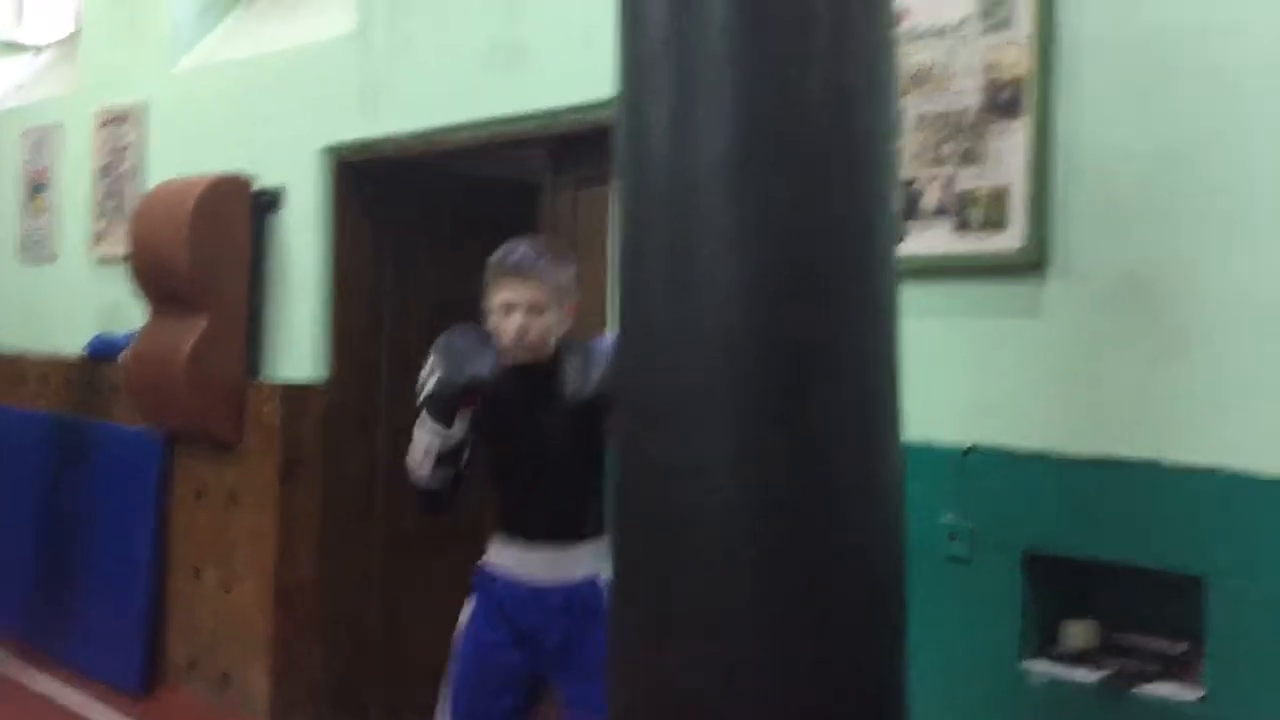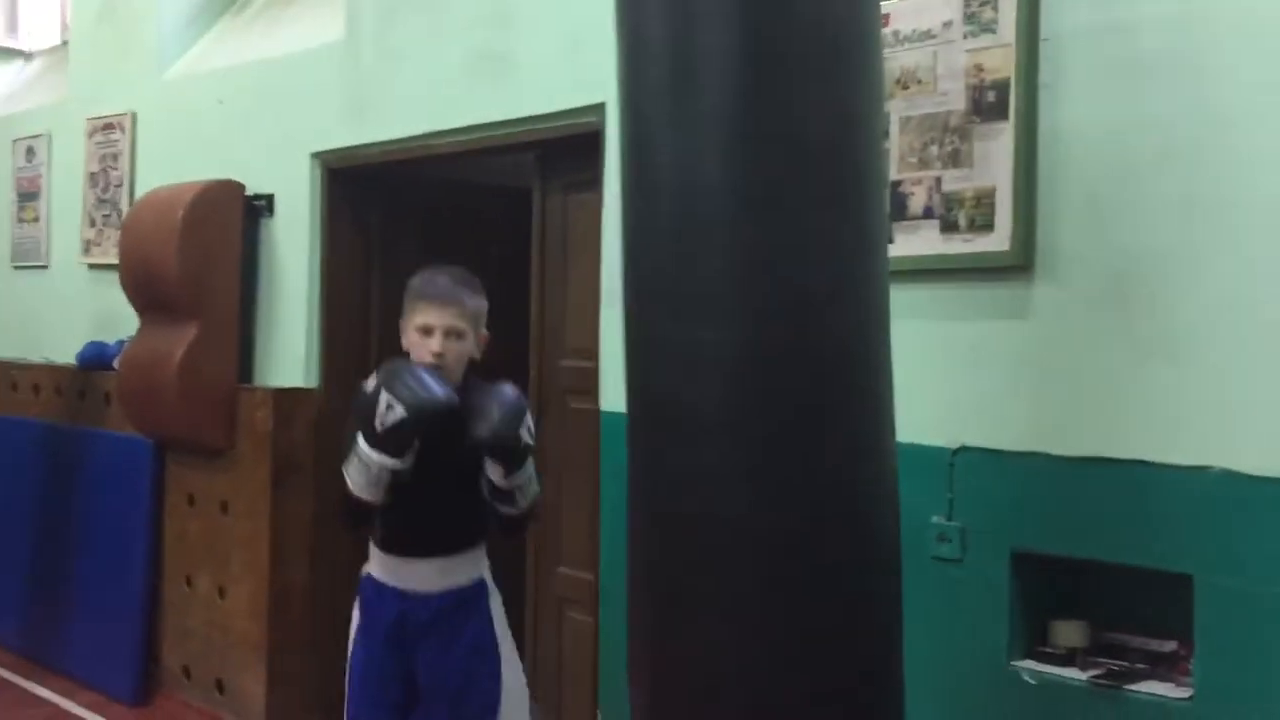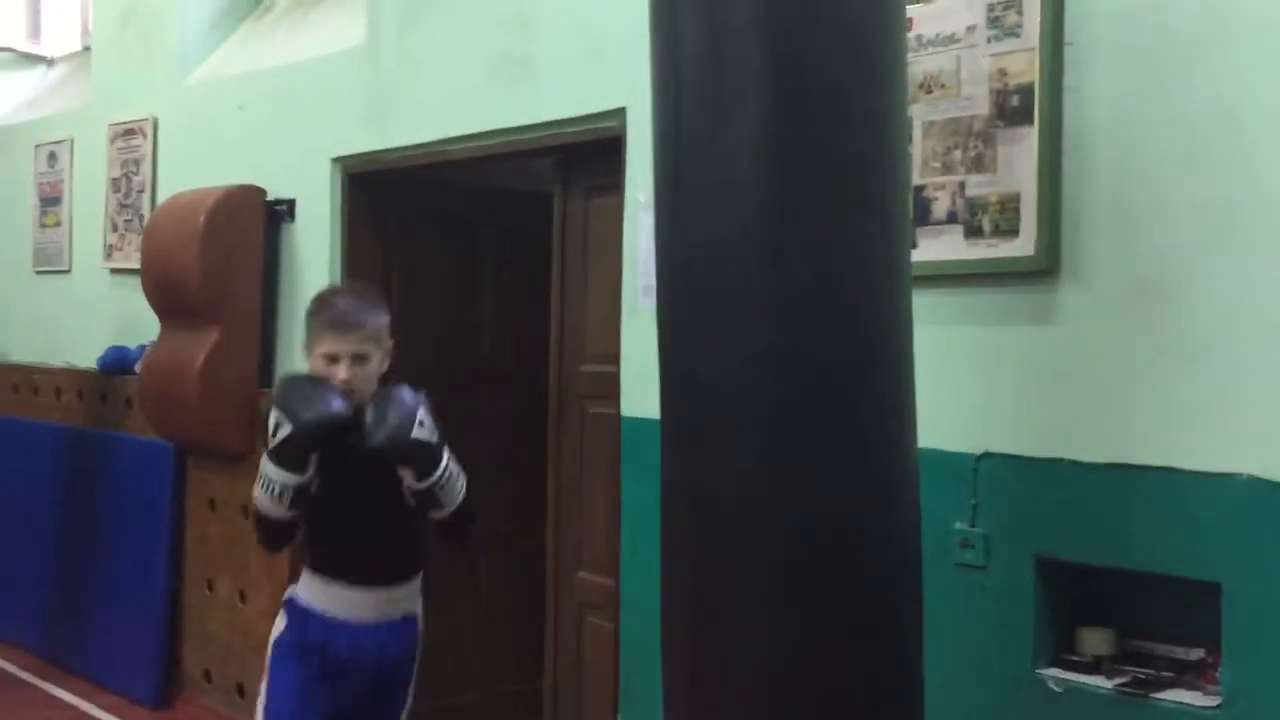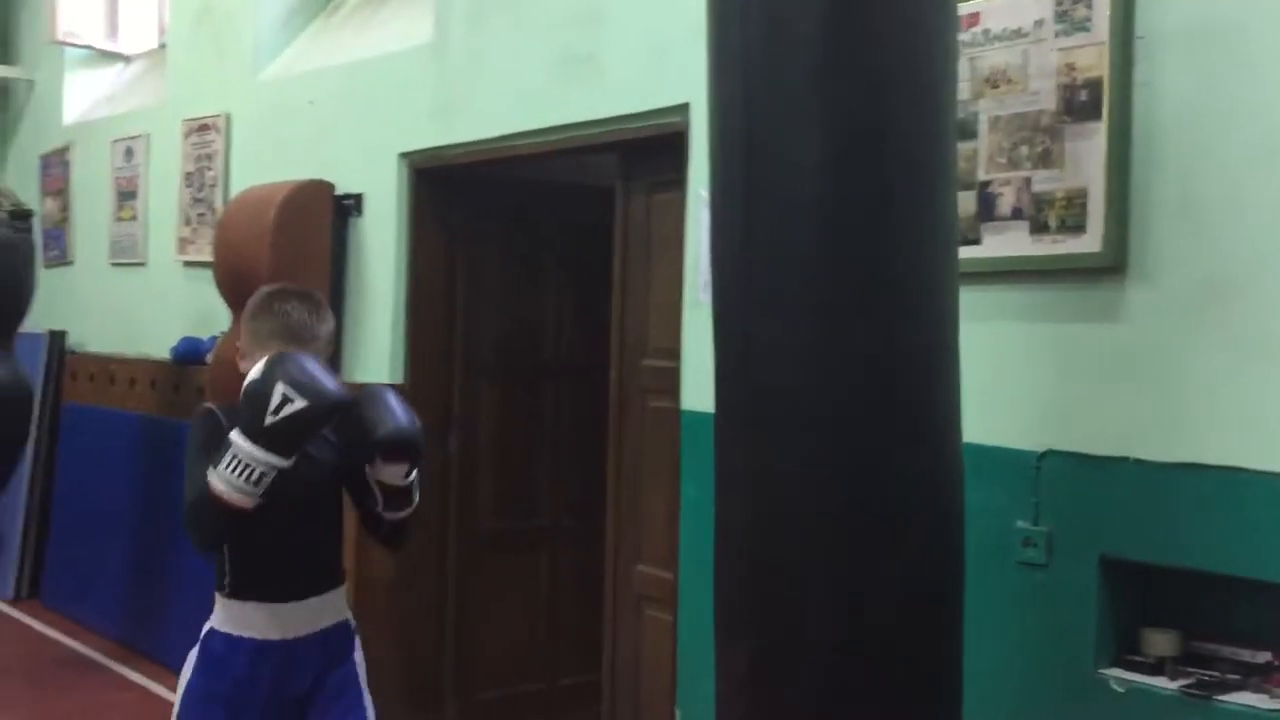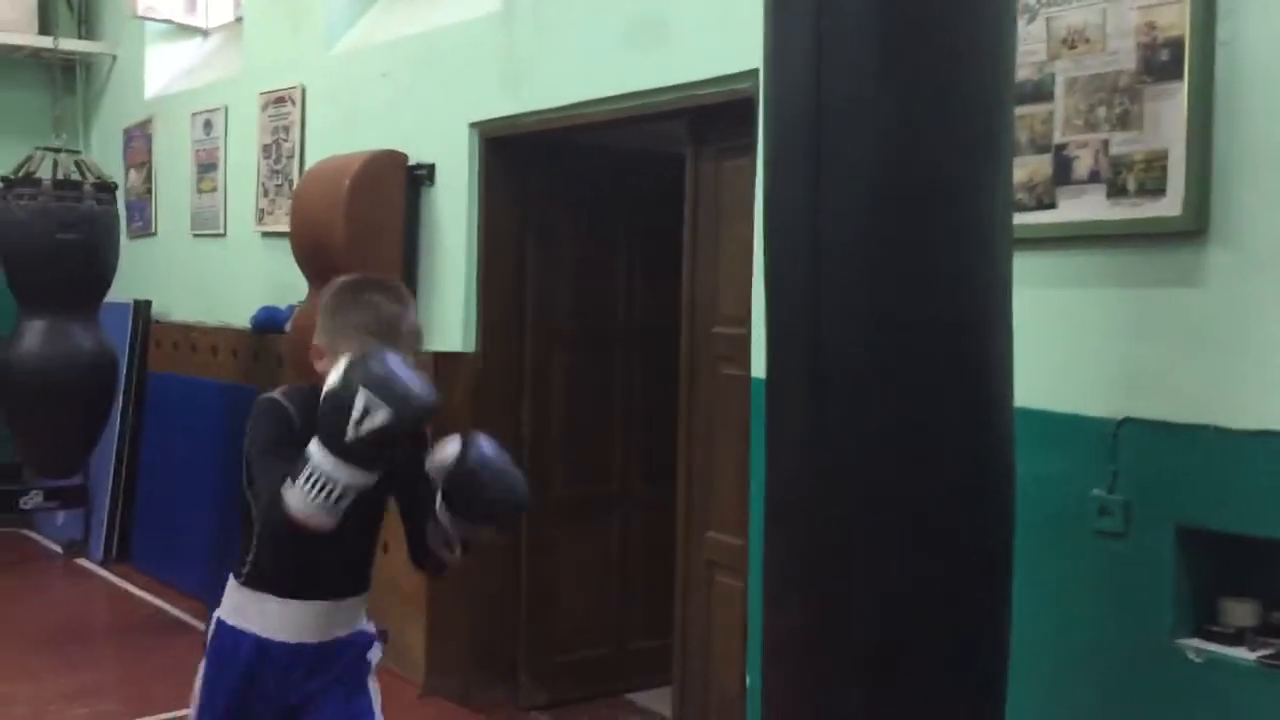
dt=0.3s
person 1, frame 1
left shoulder: (593, 374)
right shoulder: (482, 386)
right elbow: (433, 494)
left wrist: (612, 395)
right wrist: (442, 411)
left hip: (583, 587)
right hip: (506, 585)
person 1, frame 2
left shoulder: (493, 403)
right shoulder: (383, 394)
left elbow: (519, 511)
right elbow: (358, 509)
left wrist: (511, 452)
right wrist: (386, 437)
left hip: (464, 597)
right hip: (386, 594)
person 1, frame 3
left shoulder: (407, 417)
right shoulder: (302, 412)
left elbow: (460, 523)
right elbow: (272, 536)
left wrist: (426, 460)
right wrist: (286, 452)
left hip: (393, 624)
right hip: (314, 624)
person 1, frame 4
left shoulder: (339, 427)
right shoulder: (217, 425)
left elbow: (390, 532)
right elbow: (206, 531)
left wrist: (395, 466)
right wrist: (261, 434)
left hip: (326, 641)
right hip: (237, 645)
person 1, frame 5
left shoulder: (402, 431)
right shoulder: (277, 415)
left elbow: (430, 555)
right elbow: (281, 537)
left wrist: (465, 512)
right wrist: (344, 449)
left hip: (340, 650)
right hip: (249, 640)
